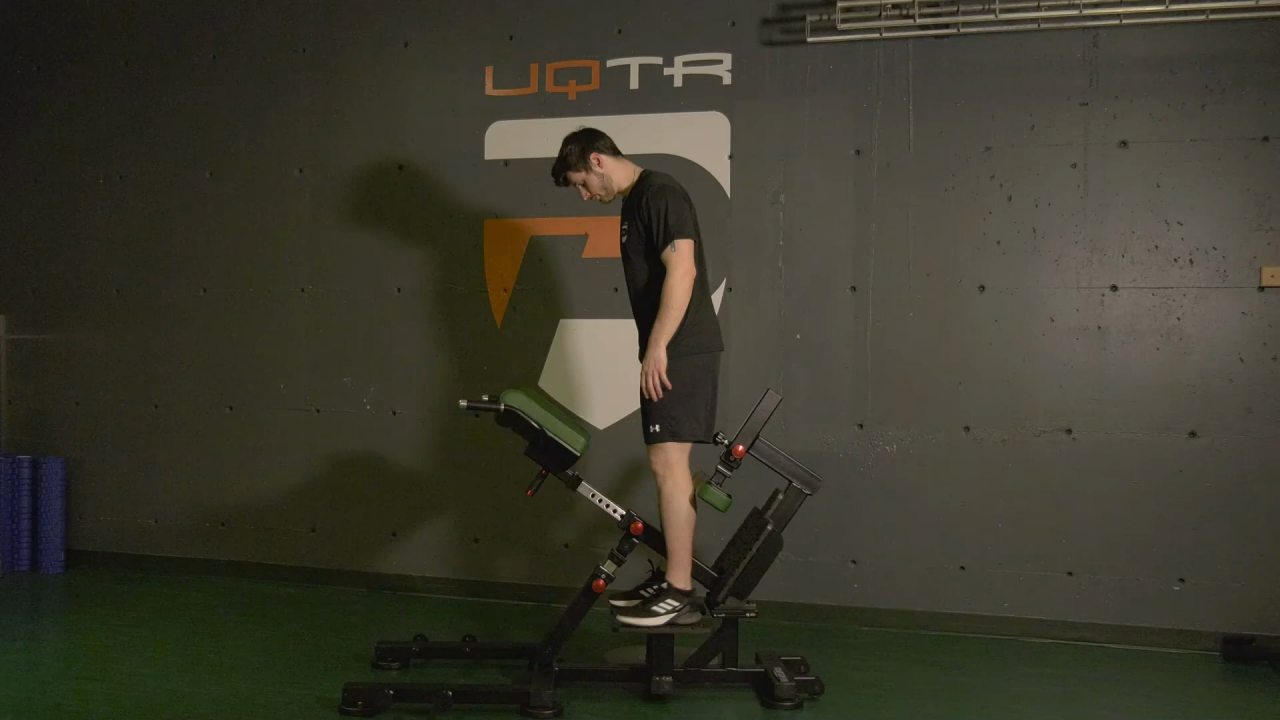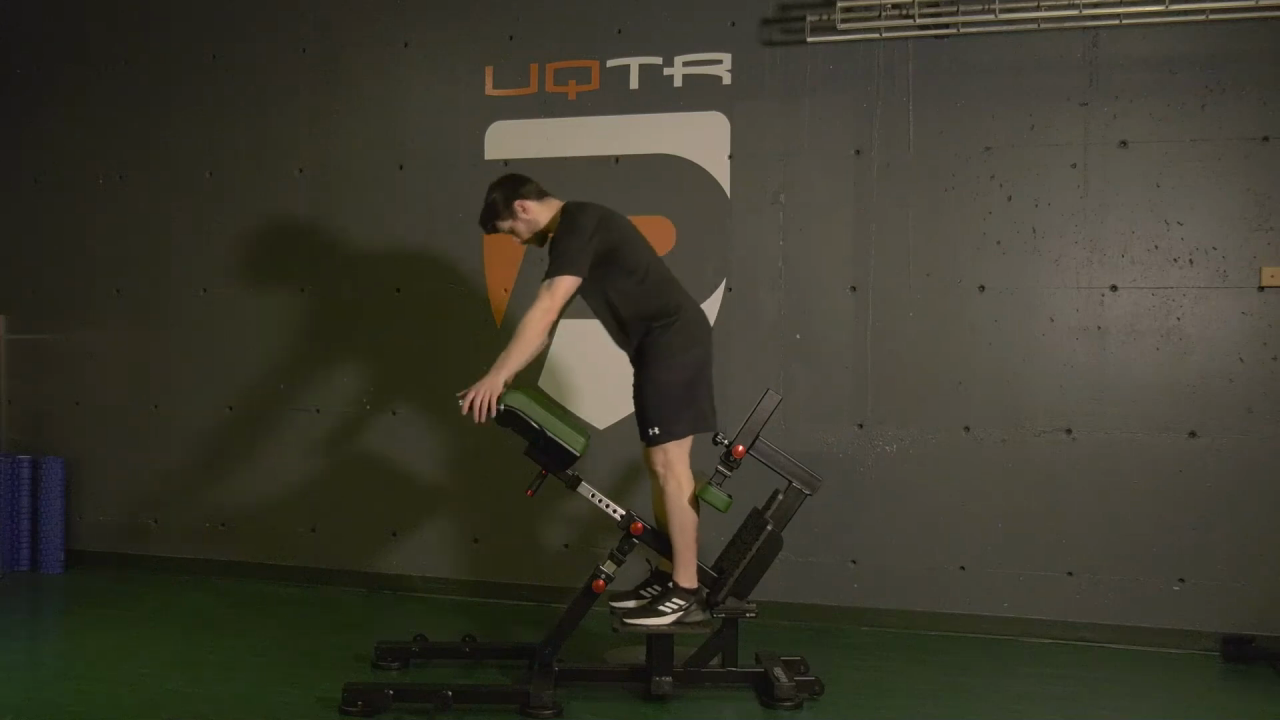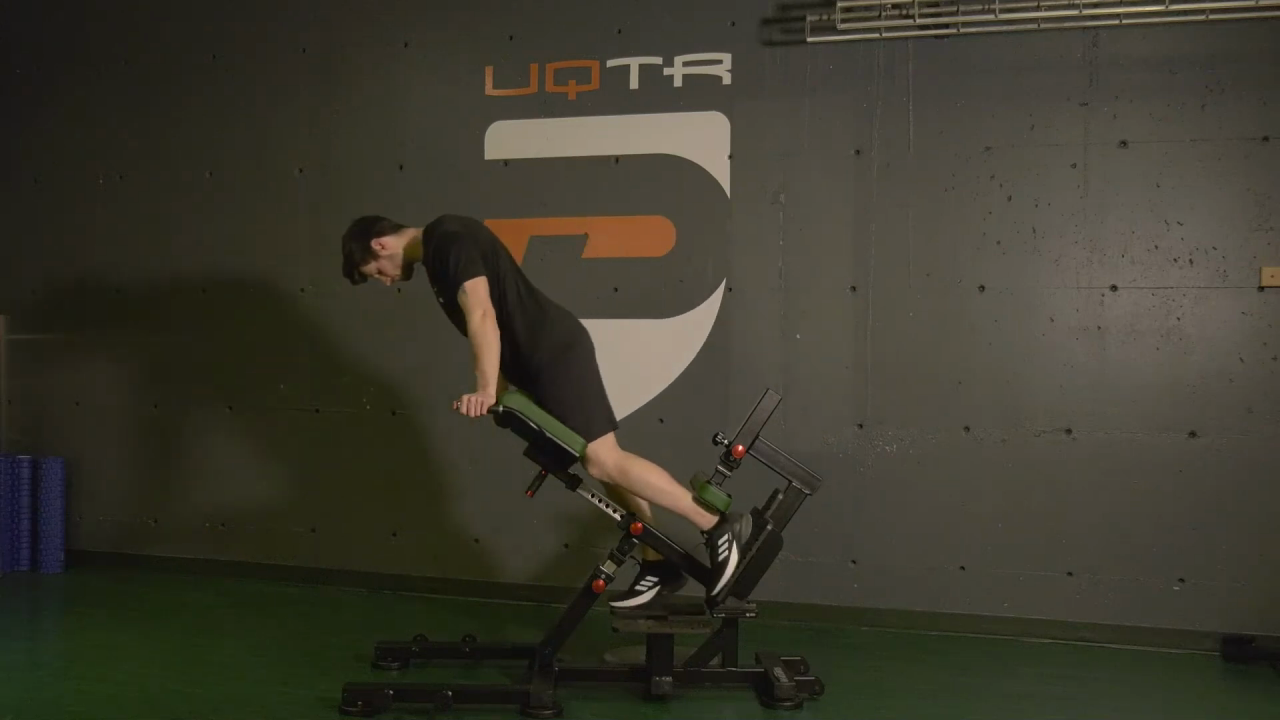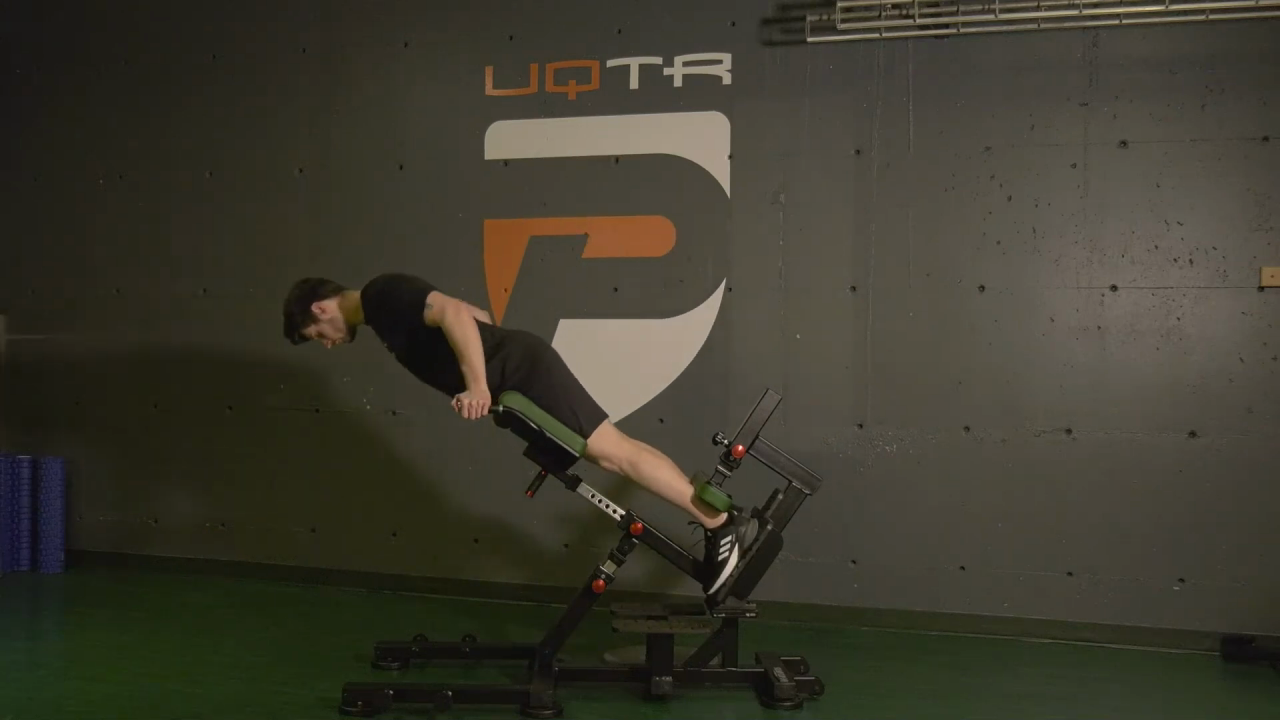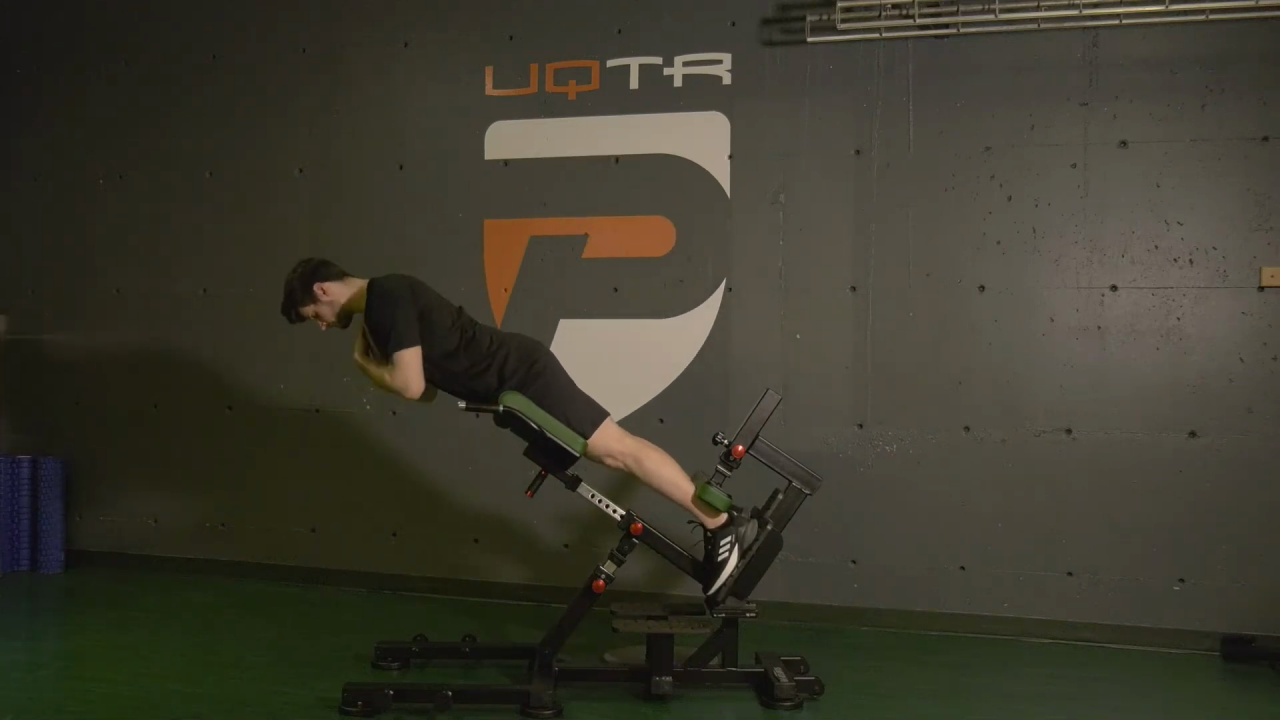
dt=1s
person 1, frame 1
left shoulder: (659, 193)
right shoulder: (634, 202)
left elbow: (682, 270)
left wrist: (656, 348)
left hip: (682, 350)
right hip: (668, 350)
left knee: (667, 461)
right knee: (668, 463)
left ankle: (679, 594)
right ankle: (670, 578)
person 1, frame 2
left shoulder: (578, 226)
right shoulder: (573, 229)
left elbow: (543, 312)
right elbow: (547, 322)
left wrist: (494, 378)
right wrist: (503, 378)
left hip: (674, 341)
right hip: (661, 344)
left knee: (668, 462)
right knee: (660, 462)
left ankle: (687, 592)
right ankle: (668, 576)
person 1, frame 3
left shoulder: (446, 238)
right shoulder: (437, 253)
left elbow: (481, 313)
left wrist: (485, 390)
right wrist: (497, 391)
left hip: (554, 354)
right hip: (543, 358)
left knee: (603, 461)
right knee: (603, 460)
left ankle: (719, 525)
right ankle: (657, 564)
person 1, frame 4
left shoulder: (383, 294)
right shoulder: (381, 310)
left elbow: (454, 313)
right elbow: (478, 314)
left wrist: (478, 387)
left hip: (524, 370)
right hip: (515, 379)
left knee: (612, 450)
right knee: (610, 451)
left ankle: (723, 524)
right ankle: (715, 520)
person 1, frame 5
left shoulder: (387, 296)
right shoulder: (379, 306)
left elbow: (409, 385)
right elbow: (426, 390)
left wrist: (364, 363)
right wrist: (374, 359)
left hip: (520, 373)
right hip: (512, 380)
left knee: (615, 447)
right knee: (612, 449)
left ankle: (723, 524)
right ankle: (715, 519)
